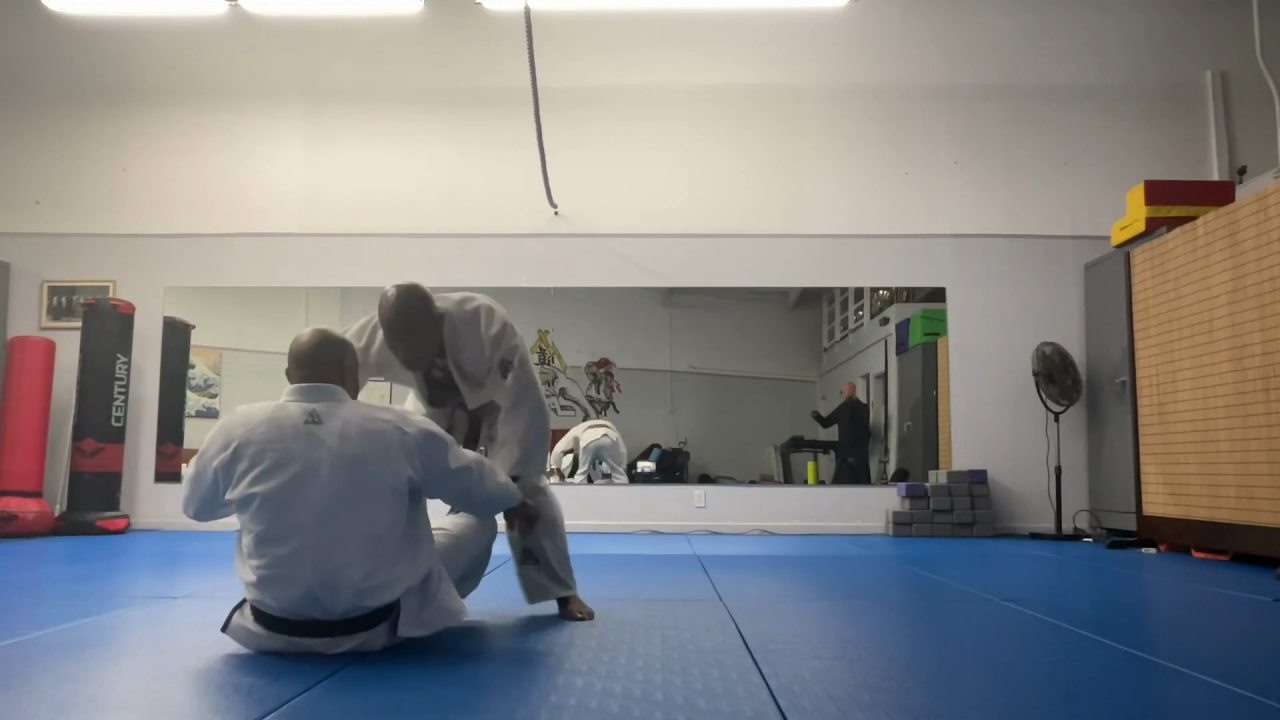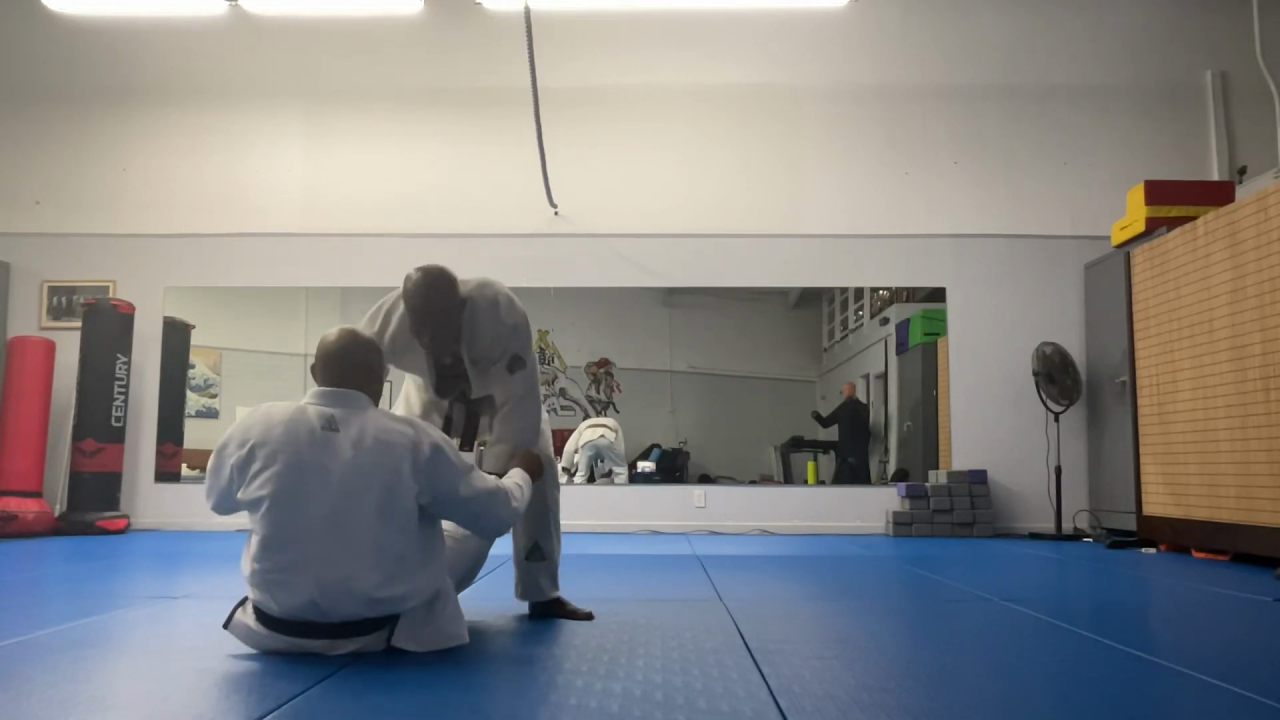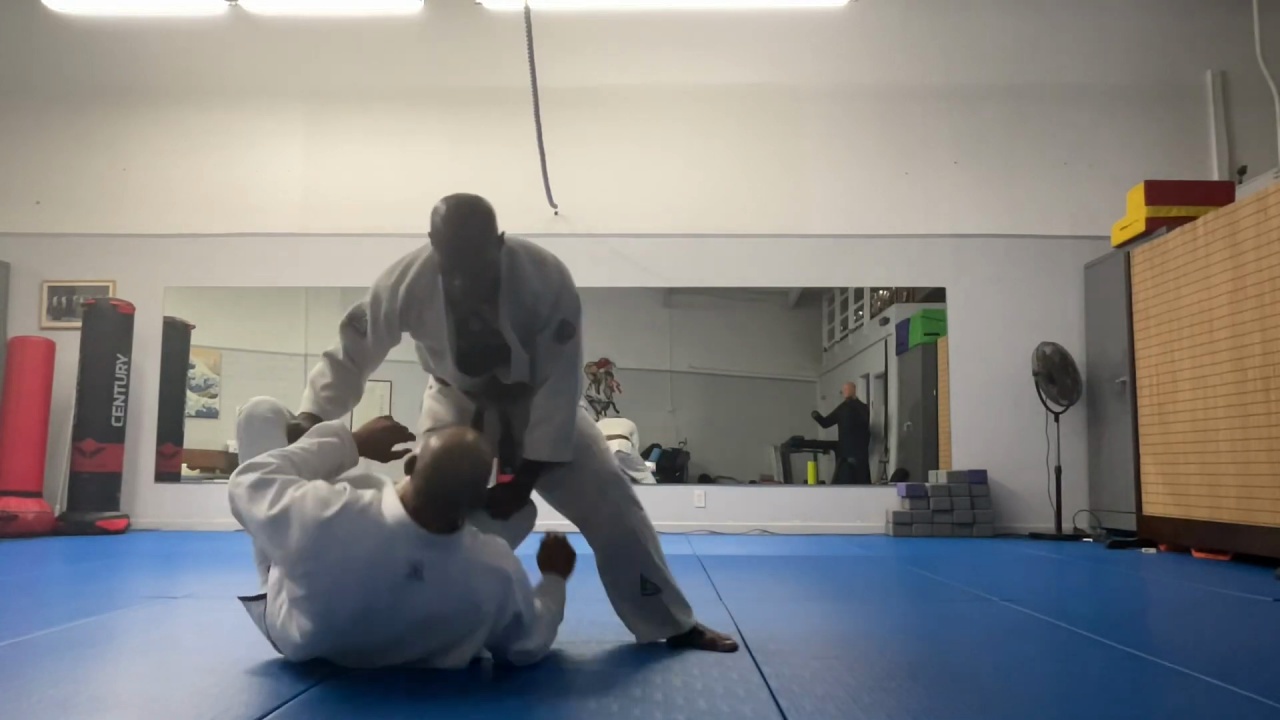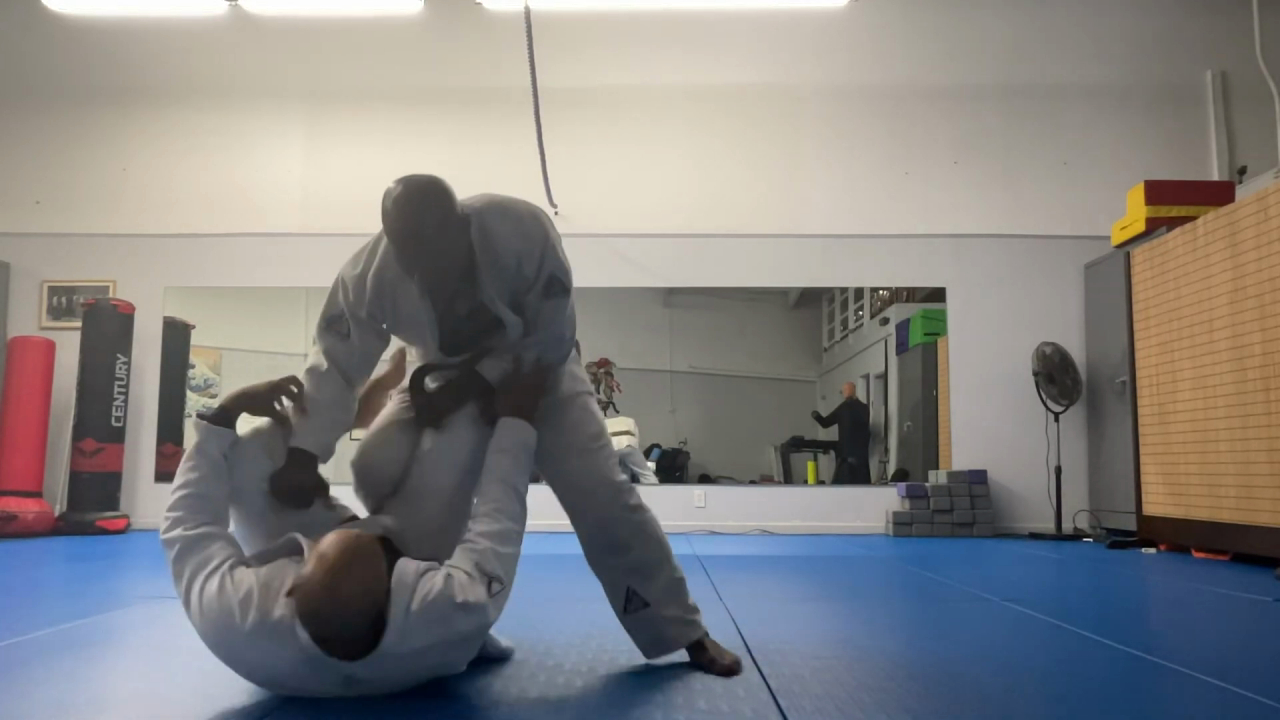
dt=1s
person 1, frame 1
left shoulder: (486, 324)
right shoulder: (367, 338)
left elbow: (525, 407)
left hip: (498, 401)
right hip: (433, 408)
left knee: (528, 487)
left ankle: (560, 590)
person 1, frame 2
left shoulder: (502, 315)
right shoulder: (385, 322)
left elbow: (518, 404)
left hip: (500, 390)
right hip: (431, 395)
left ankle: (541, 593)
person 1, frame 3
left shoulder: (546, 278)
right shoulder: (404, 282)
left elbow: (558, 386)
right elbow: (350, 354)
left wrist: (523, 479)
right wrist: (310, 419)
left hip: (533, 399)
right hip: (457, 401)
left knee: (604, 493)
left ankle: (671, 623)
person 1, frame 4
left shoulder: (519, 230)
right shoulder: (367, 273)
left elbow: (551, 341)
right elbow: (334, 366)
left wrist: (469, 387)
right wrist: (302, 458)
right hip: (450, 381)
left knee: (599, 493)
right knee: (382, 468)
left ankle: (684, 633)
person 2, frame 1
left shoulder: (238, 429)
right shoulder: (400, 430)
left elbow: (196, 505)
right elbow: (475, 484)
right wrist: (515, 502)
left hip: (274, 629)
right hip: (376, 624)
right knee: (478, 521)
person 2, frame 2
left shoulder: (257, 427)
right shoulder: (415, 441)
left elbow: (219, 497)
right elbow: (495, 513)
right wrist: (521, 474)
left hip: (281, 629)
right hip: (387, 630)
right knee: (471, 538)
person 2, frame 3
left shoulder: (326, 518)
right shoulder: (498, 573)
left elbow: (253, 480)
right elbow: (525, 643)
left wrist: (347, 442)
right wrist: (554, 580)
person 2, frame 4
left shoulder: (230, 617)
right shoulder: (445, 617)
left elbow: (189, 524)
right elbow: (494, 538)
left wrist: (227, 411)
right wrist: (515, 419)
left knee: (252, 451)
